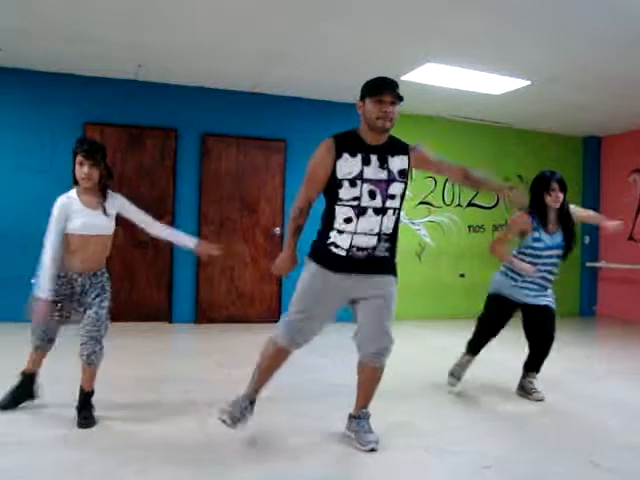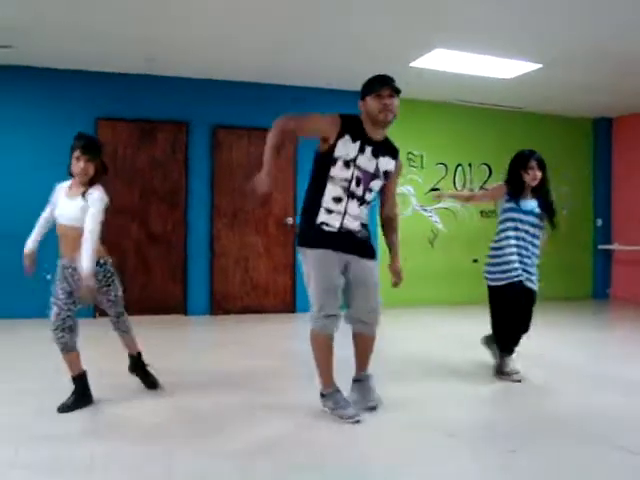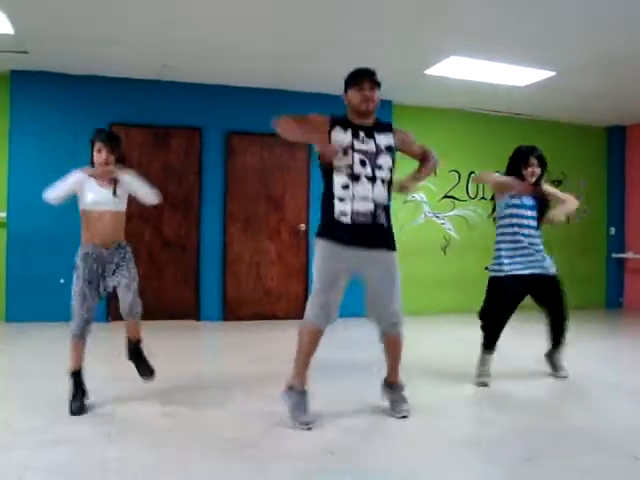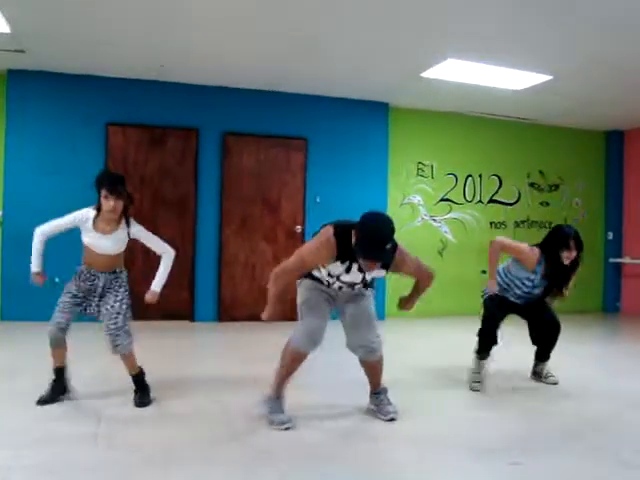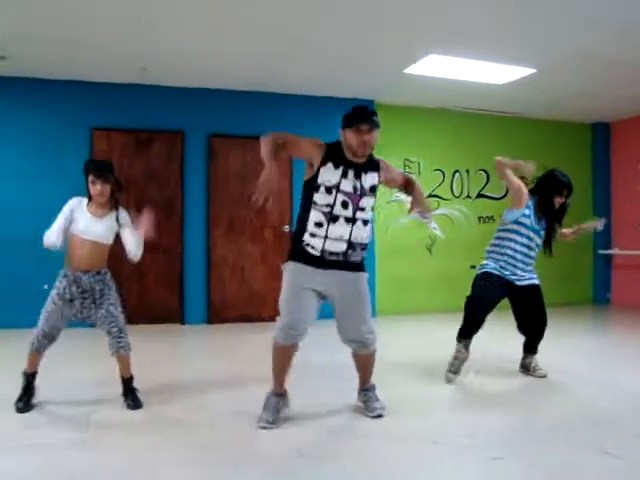
dt=1s
person 1, frame 1
left shoulder: (408, 154)
right shoulder: (333, 148)
left elbow: (456, 172)
right elbow: (304, 200)
left wrist: (500, 188)
right wrist: (288, 249)
left hip: (379, 271)
right hip: (329, 264)
left knee: (376, 348)
right knee: (291, 333)
left ankle: (358, 418)
right ankle: (249, 397)
person 1, frame 2
left shoulder: (392, 157)
right shoulder: (336, 127)
left elbow: (388, 212)
right elbow: (283, 125)
left wrist: (395, 257)
right wrist: (268, 166)
left hip: (359, 244)
right hip: (320, 240)
left knee: (366, 316)
right knee: (325, 315)
left ankle: (362, 379)
right ankle: (329, 391)
person 1, frame 3
left shoulder: (391, 134)
right shoulder: (328, 126)
left elbow: (429, 156)
right elbow: (282, 124)
left wrist: (415, 178)
right wrist: (322, 144)
left hip: (379, 240)
right hip: (335, 239)
left knee: (389, 318)
right knee: (320, 311)
left ankle: (393, 386)
right ankle: (295, 389)
person 1, frame 4
left shoulder: (398, 257)
right shoulder: (329, 242)
left elbow: (427, 276)
right elbow: (280, 274)
left wrist: (410, 299)
right wrist: (272, 307)
left hip: (357, 290)
right hip: (316, 284)
left knee: (368, 343)
right knee: (309, 333)
left ankle: (378, 395)
right ankle: (275, 397)
person 1, frame 5
left shoulder: (380, 170)
right shoulder: (320, 153)
left elbow: (407, 182)
right elbow: (271, 140)
left wrist: (418, 197)
right wrist: (271, 166)
left hip: (350, 271)
right hip: (305, 264)
left knee: (362, 336)
right knee: (290, 328)
left ankle: (366, 391)
right ankle: (277, 395)
person 2, frame 1
left shoulder: (113, 200)
right shoulder: (65, 202)
left elbow: (151, 225)
right elbow: (50, 250)
left wrist: (193, 243)
right wrist: (43, 294)
left hip: (96, 282)
right hip: (64, 279)
left knee: (92, 344)
right knee: (43, 335)
left ankle: (85, 402)
right ankle: (26, 385)
person 2, frame 2
left shoulder: (97, 194)
right shoulder: (61, 189)
left elbow: (92, 231)
right elbow: (47, 217)
left wrist: (87, 273)
right wrist: (31, 246)
left hip: (98, 267)
right hip: (67, 269)
left knee: (119, 317)
right knee: (61, 329)
left ankle: (137, 363)
right ankle: (81, 390)
person 2, frame 3
left shoulder: (125, 180)
right shoulder: (80, 180)
left elbow: (153, 199)
right elbow: (51, 197)
left wrist: (125, 175)
right wrist: (79, 176)
left hip: (120, 254)
right hip: (88, 256)
left knee: (129, 301)
right knee: (80, 319)
left ankle: (135, 349)
right ankle: (78, 387)
person 2, frame 4
left shoulder: (130, 227)
right shoulder: (84, 217)
left elbow: (168, 252)
right elbow: (41, 233)
left wrist: (156, 287)
right wrist: (36, 267)
left hip: (115, 280)
right hip: (85, 276)
left knee: (117, 334)
right knee: (56, 328)
left ankle: (140, 384)
right ankle: (59, 382)
person 2, frame 5
left shoulder: (119, 215)
right shoulder: (75, 205)
left elbow: (134, 255)
right elbow: (50, 238)
left wrist: (141, 233)
right wrist: (56, 239)
left hip: (100, 280)
right hip: (70, 278)
left knee: (118, 334)
right knee: (43, 333)
left ankle: (128, 389)
right ankle: (27, 388)
person 3, frame 1
left shoulder: (568, 214)
right shoulder: (526, 218)
left elbow: (587, 215)
right elbow: (500, 250)
left wrist: (604, 222)
right wrist: (515, 263)
left hip: (540, 292)
right hip: (512, 284)
left knee: (543, 338)
right knee: (489, 326)
left ankle: (527, 381)
right ankle: (468, 357)
person 3, frame 2
left shoulder: (542, 198)
right shoulder: (505, 190)
right elbow: (473, 197)
right wrist: (449, 194)
left hip: (527, 268)
right hip: (503, 266)
left knee: (521, 320)
right knee: (506, 315)
left ankle: (496, 341)
right ankle: (504, 362)
person 3, frame 3
left shoulder: (542, 191)
right shoulder: (502, 186)
left elbow: (572, 202)
right elbow: (480, 178)
left wrist: (561, 211)
right wrist: (510, 182)
left hip: (537, 262)
right hip: (507, 264)
left knee: (557, 310)
right knee: (496, 313)
left ankle: (555, 355)
right ankle: (485, 361)
person 3, frame 4
left shoulder: (566, 265)
right shoulder: (533, 255)
right elbow: (497, 242)
right wrist: (492, 279)
left hip: (528, 298)
right hip: (500, 292)
left knee: (552, 326)
right knee: (490, 323)
left ankle: (540, 367)
right ankle: (479, 365)
person 3, frame 5
left shoulder: (548, 216)
right shoulder: (522, 197)
left elbow: (558, 232)
right elbow: (499, 163)
right wrist: (519, 166)
left hip: (524, 277)
right hip: (495, 269)
left knee: (537, 321)
right knee: (477, 304)
left ankle: (528, 360)
right ankle: (462, 349)
